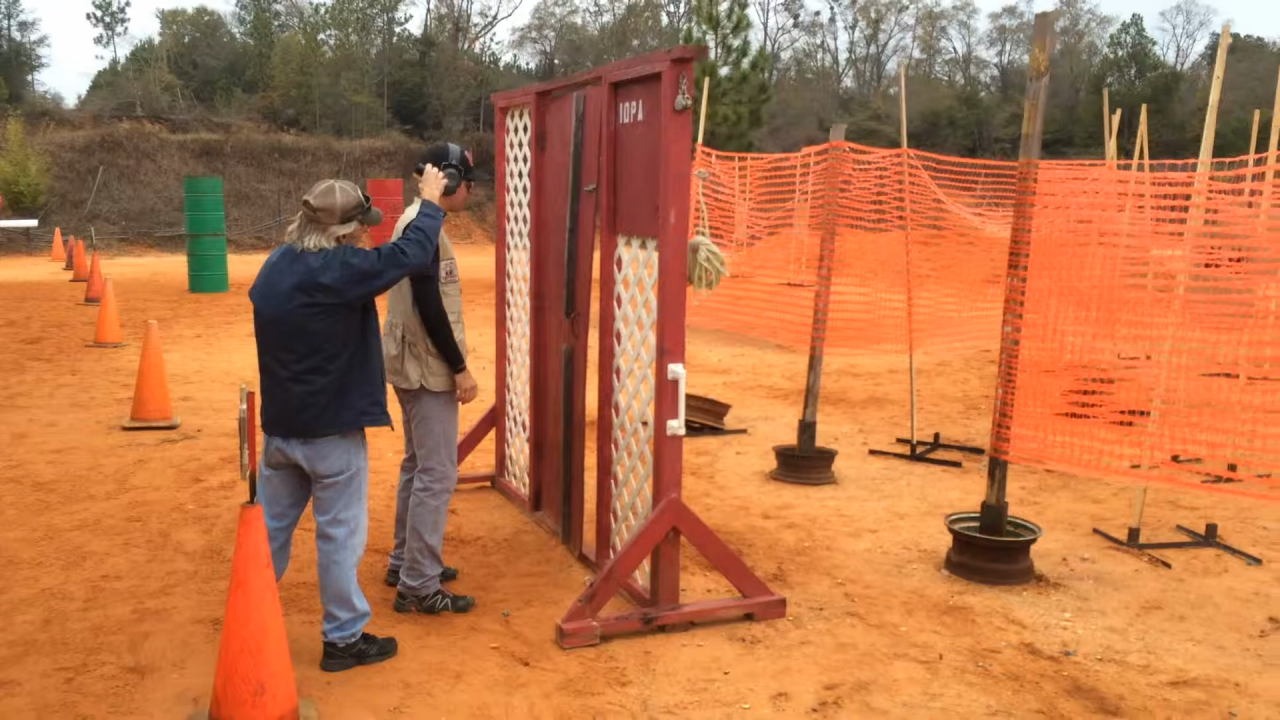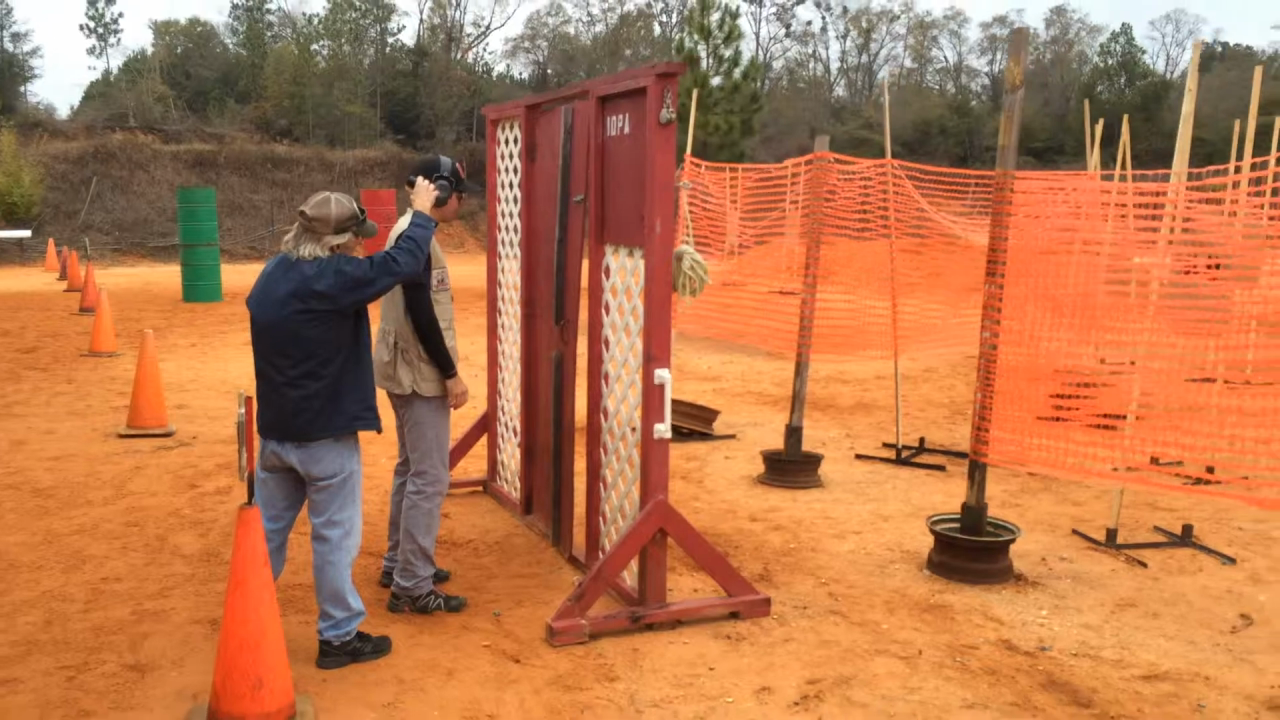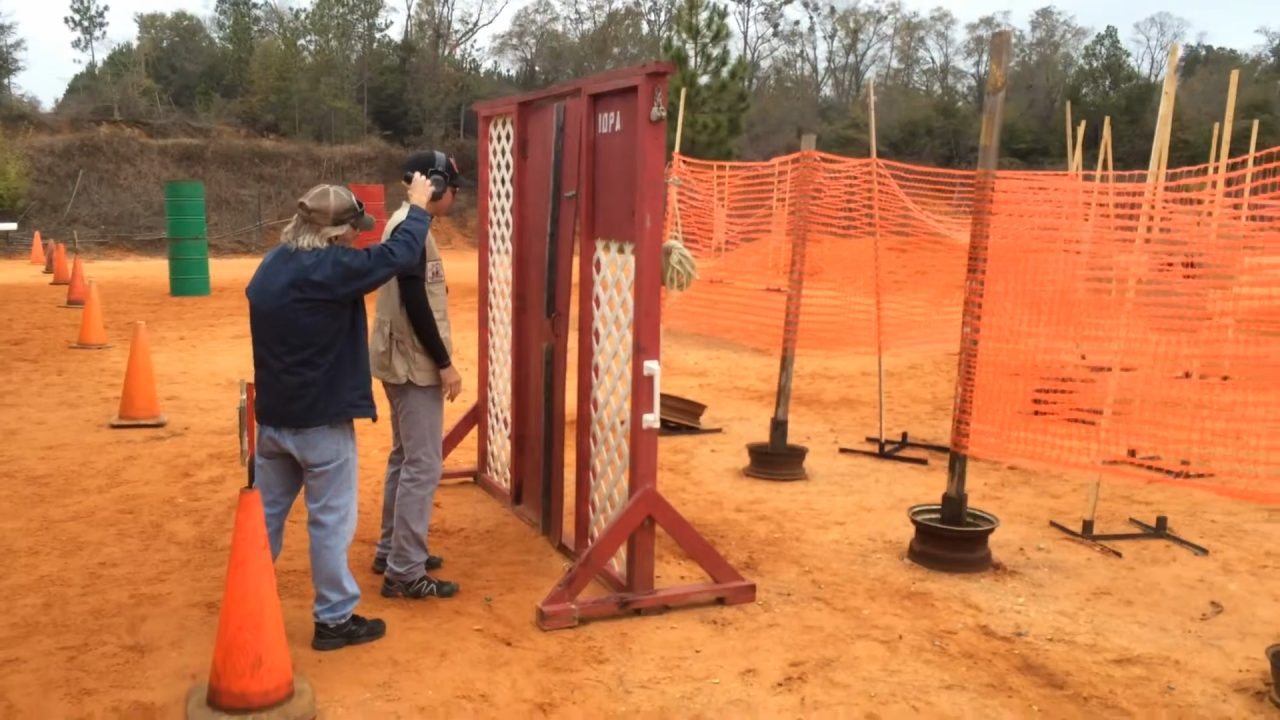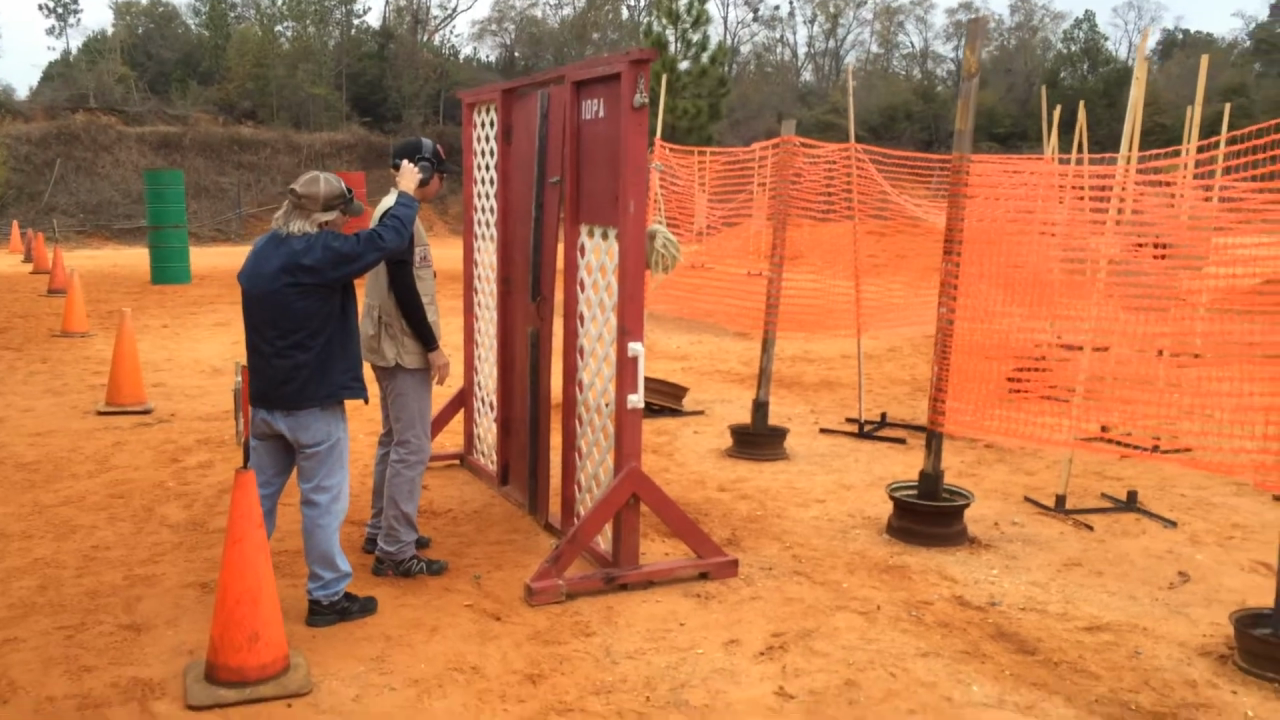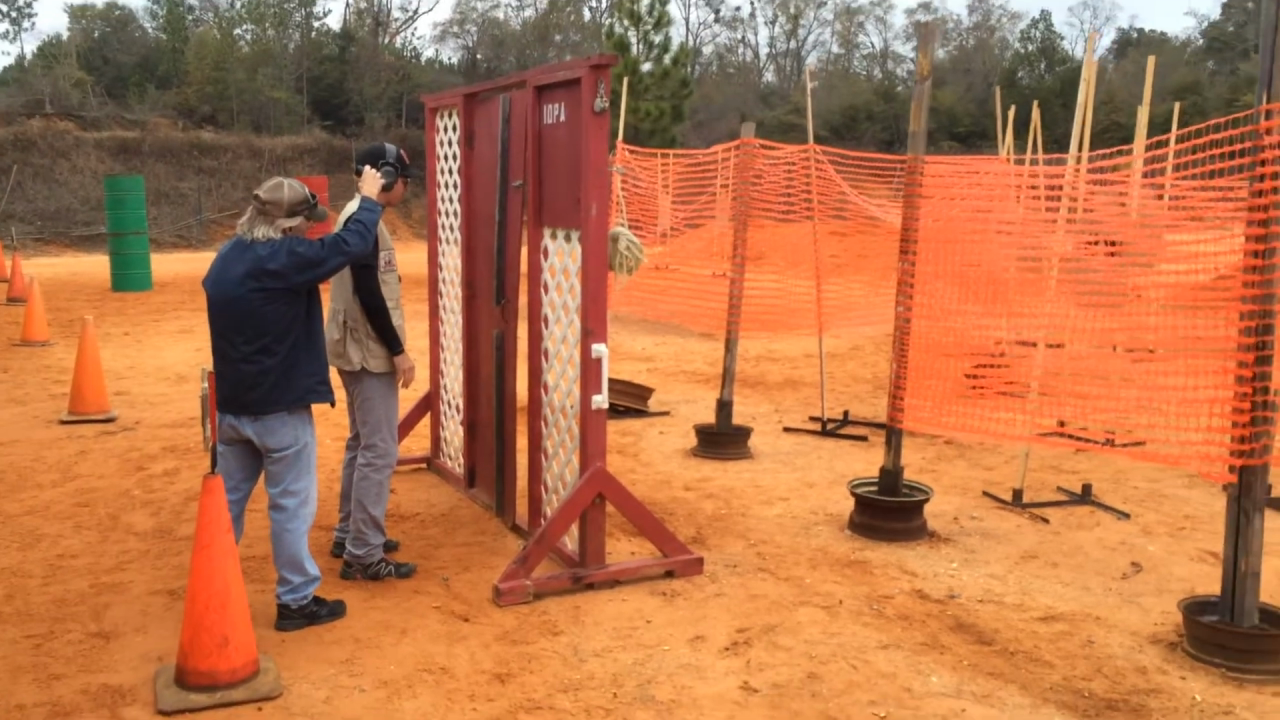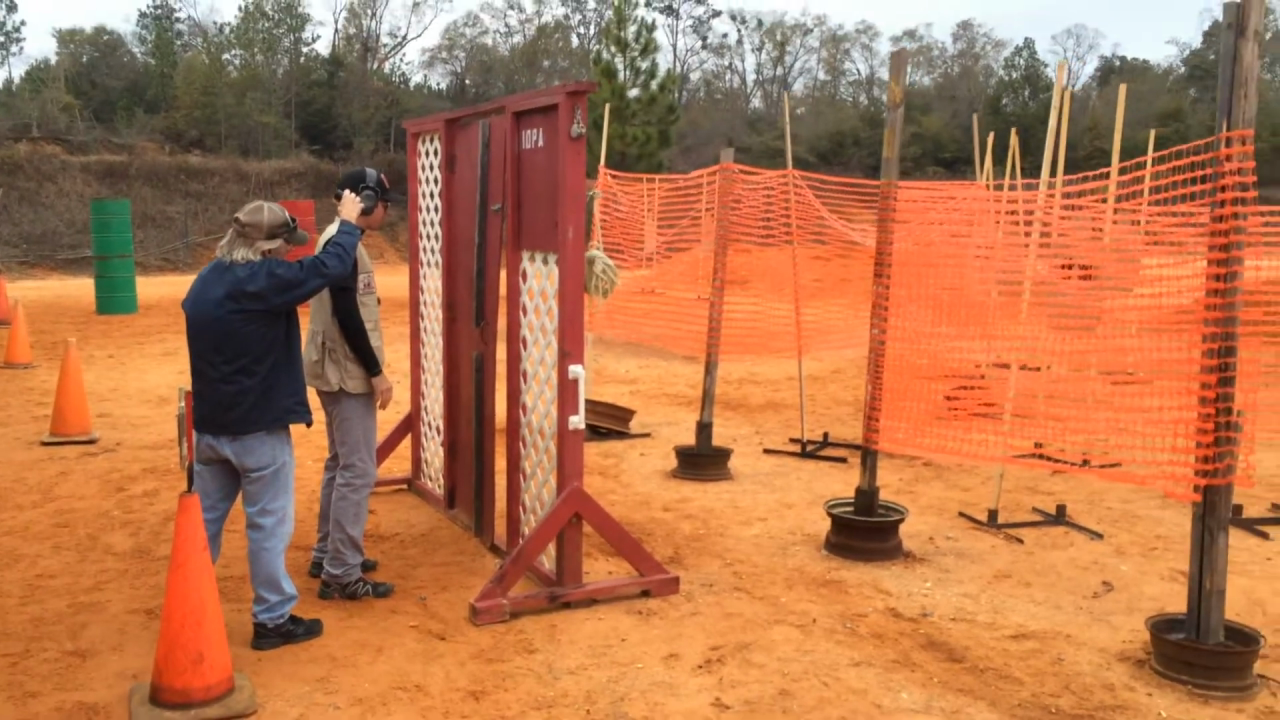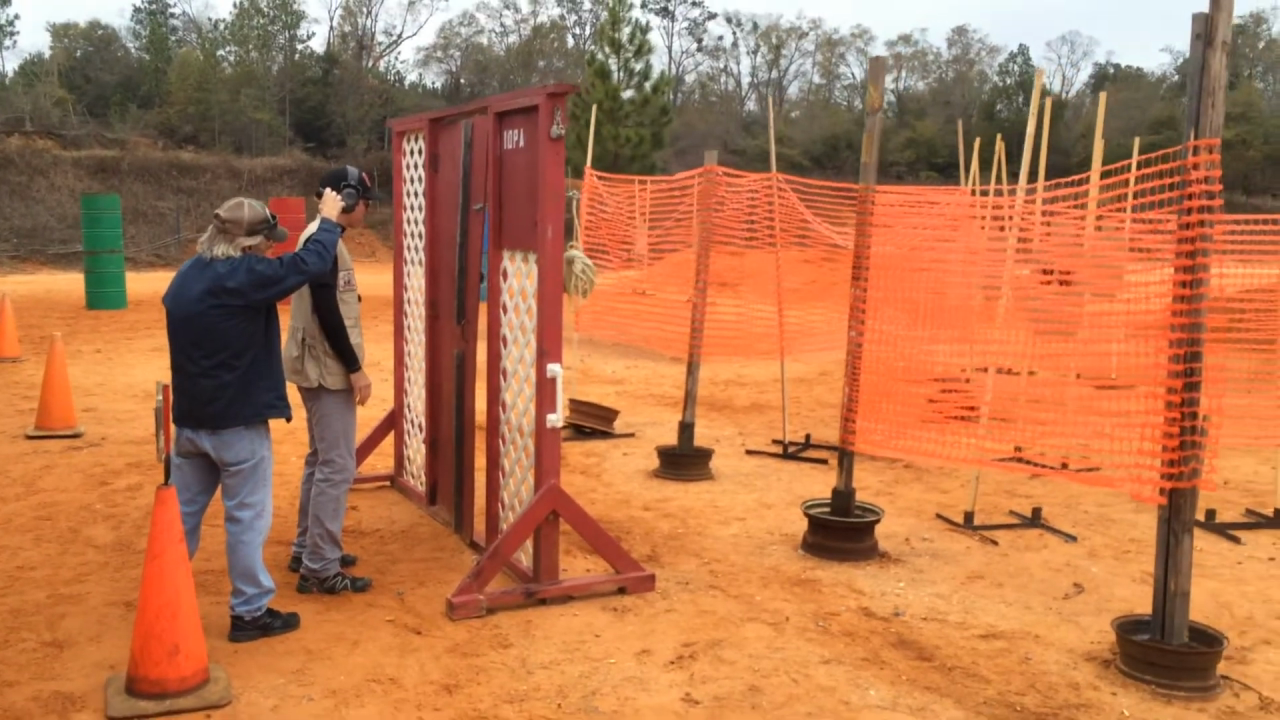
dt=0.3s
person 1, frame 1
left shoulder: (274, 266)
right shoulder: (340, 270)
right elbow: (412, 253)
right wrist: (430, 202)
left hip: (280, 425)
right hip: (331, 429)
left knee: (270, 529)
right knee: (339, 535)
right ankle: (343, 639)
person 1, frame 2
left shoulder: (271, 274)
right shoulder: (334, 278)
right elbow: (402, 262)
right wrist: (421, 213)
left hip: (275, 429)
right hip: (325, 434)
left knee: (267, 530)
right knee: (335, 537)
right ankle: (339, 637)
person 1, frame 3
left shoulder: (271, 265)
right shoulder: (331, 268)
right elbow: (399, 254)
right wrist: (418, 207)
left hip: (273, 416)
right hip: (322, 421)
left knee: (264, 516)
right knee: (330, 522)
right ankle: (334, 620)
person 1, frame 4
left shoulder: (261, 251)
right shoulder: (322, 253)
right elbow: (389, 239)
right wrist: (406, 195)
left hip: (264, 398)
right hip: (313, 402)
left knee: (258, 495)
right knee: (323, 501)
right ankle: (327, 596)
person 1, frame 5
left shoulder: (226, 257)
right shoulder: (287, 258)
right elbow: (352, 243)
right wrist: (369, 199)
left hip: (232, 404)
right hip: (280, 407)
left knee: (226, 500)
right knee: (291, 505)
right ankle: (296, 601)
person 1, frame 6
left shoulder: (205, 280)
right shoulder: (266, 280)
right elbow: (330, 265)
right wrist: (348, 222)
left hip: (210, 424)
right hip: (259, 427)
left knee: (204, 519)
right knee: (269, 524)
right ankle: (273, 620)
person 1, frame 7
left shoulder: (186, 275)
right shoulder: (245, 276)
right elbow: (311, 262)
right wrist: (329, 220)
left hip: (190, 418)
right hip: (238, 422)
left knee: (182, 513)
right knee: (246, 518)
right ankle: (250, 613)
person 2, frame 1
left shoulder: (418, 221)
right elbow: (427, 304)
left wrist: (451, 364)
right wrist: (460, 367)
left hip: (417, 366)
right hip: (428, 368)
left knee: (418, 467)
right knee: (437, 474)
left ankle: (405, 563)
right ankle: (418, 586)
person 2, frame 2
left shoulder: (410, 232)
right shoulder: (413, 235)
right elbow: (419, 312)
left wrist: (442, 370)
right wrist: (450, 373)
left hip: (411, 372)
right hip: (420, 374)
left knee: (412, 470)
right knee: (430, 478)
left ankle: (399, 565)
right ankle: (411, 587)
person 2, frame 3
left shoulder: (406, 224)
right shoulder: (410, 227)
right elbow: (415, 303)
left wrist: (437, 361)
right wrist: (445, 363)
left hip: (405, 362)
right hip: (414, 364)
left knee: (405, 458)
right knee: (423, 465)
left ankle: (392, 551)
right ankle: (404, 572)
person 2, frame 4
left shoulder: (394, 211)
right shoulder: (397, 213)
right elbow: (402, 288)
left wrist: (425, 344)
right wrist: (433, 347)
left hip: (394, 346)
right hip: (403, 348)
left knee: (395, 440)
right knee: (412, 446)
left ankle: (382, 531)
right ankle: (394, 551)
person 2, frame 5
left shoulder: (359, 216)
right elbow: (367, 292)
left wrist: (390, 348)
right wrist: (398, 351)
left hip: (361, 350)
right hip: (370, 352)
left knee: (362, 444)
right knee: (379, 450)
left ankle: (349, 535)
right ankle: (363, 555)
person 2, frame 6
left shoulder: (339, 240)
right shoulder: (341, 242)
right elbow: (346, 314)
left wrist: (369, 369)
right wrist: (376, 372)
left hip: (340, 371)
right hip: (348, 373)
left knee: (341, 464)
right knee: (358, 470)
left ankle: (328, 555)
right ankle: (341, 574)
person 2, frame 7
left shoulder: (320, 238)
right elbow: (326, 311)
left wrist: (347, 366)
right wrist: (354, 368)
left hip: (320, 368)
right hip: (328, 369)
left knee: (321, 461)
right knee: (337, 466)
left ankle: (307, 550)
right ankle: (319, 568)
